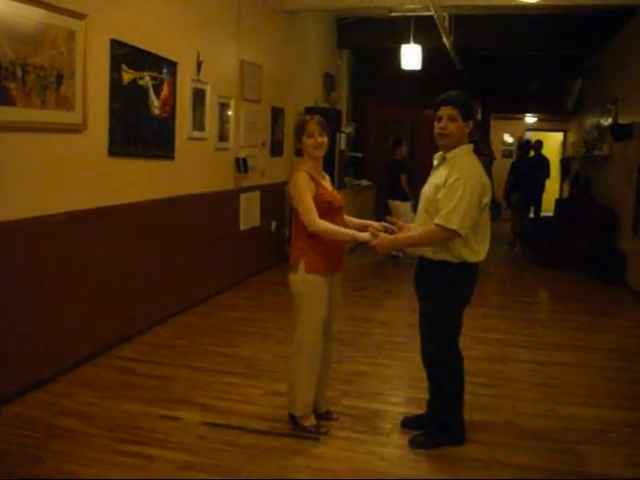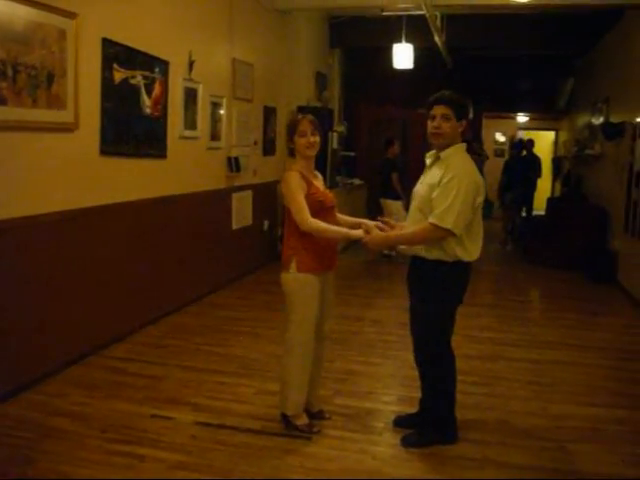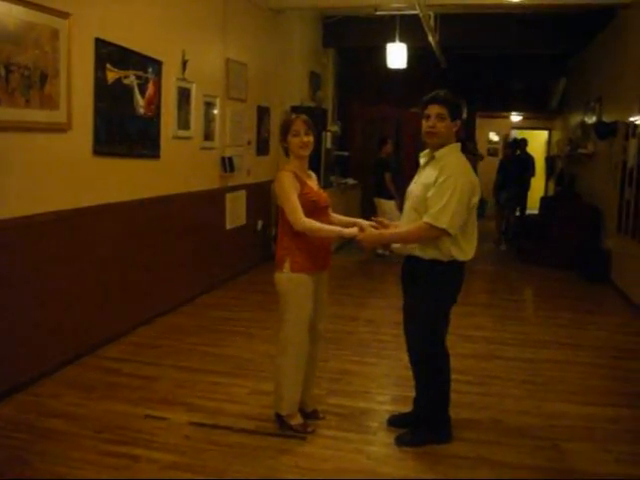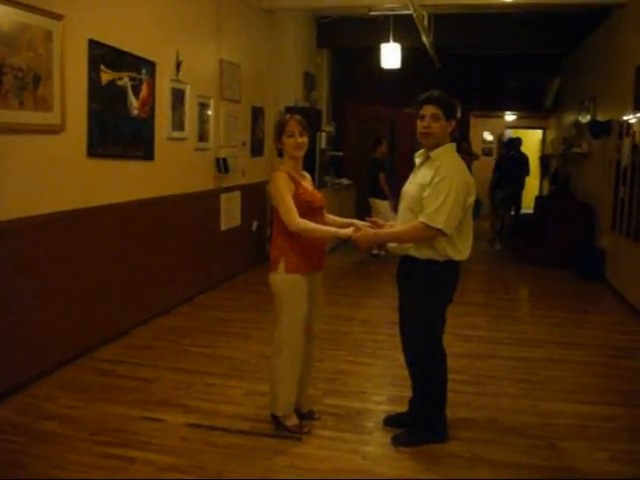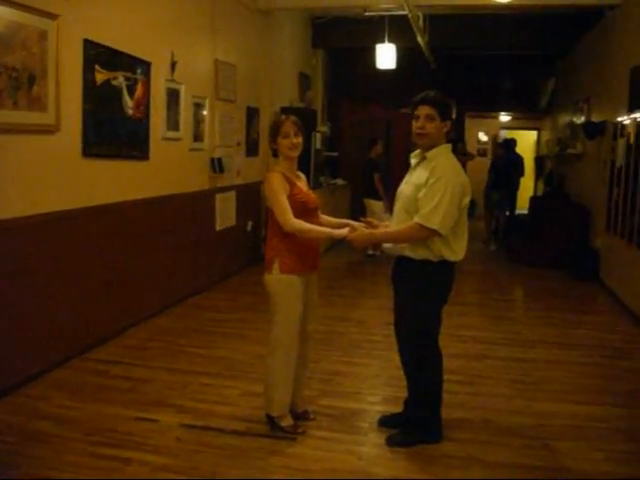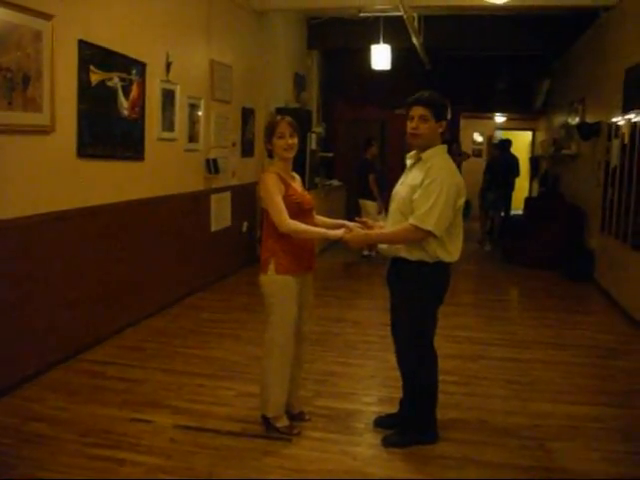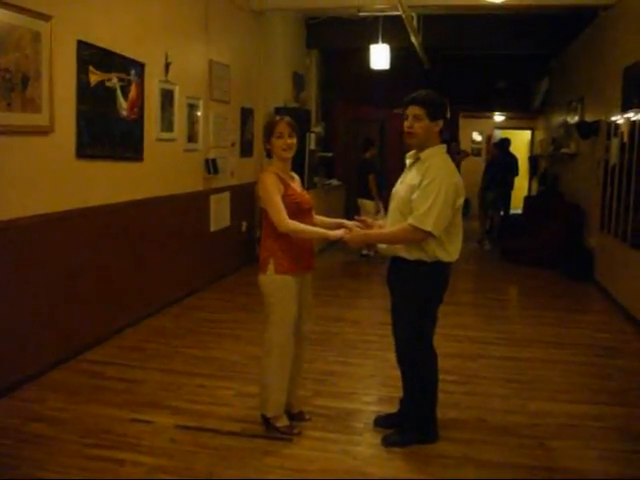
dt=0.1s
person 1, frame 1
left shoulder: (466, 172)
right shoulder: (445, 163)
left elbow: (446, 231)
left wrist: (394, 242)
right wrist: (410, 229)
left hip: (451, 271)
right hip: (435, 266)
left knee: (442, 348)
right knee: (433, 346)
left ankle: (449, 427)
right ankle: (437, 413)
person 1, frame 2
left shoulder: (461, 171)
right shoulder: (436, 162)
left elbow: (439, 229)
left wrist: (387, 240)
right wrist: (399, 228)
left hip: (443, 270)
right hip: (426, 265)
left knee: (435, 347)
right knee: (424, 345)
left ankle: (442, 425)
right ankle: (428, 412)
person 1, frame 3
left shoulder: (456, 171)
right shoulder: (430, 161)
left elbow: (434, 229)
left wrist: (382, 238)
right wrist: (393, 227)
left hip: (437, 270)
right hip: (419, 265)
left knee: (429, 347)
right knee: (418, 344)
left ankle: (436, 425)
right ankle: (423, 411)
person 1, frame 4
left shoulder: (451, 171)
right shoulder: (424, 161)
left elbow: (429, 228)
left wrist: (378, 237)
right wrist: (389, 227)
left hip: (433, 270)
right hip: (414, 265)
left knee: (426, 347)
right knee: (413, 344)
left ankle: (432, 425)
right ankle: (418, 411)
person 1, frame 5
left shoulder: (447, 172)
right shoulder: (420, 162)
left elbow: (424, 229)
left wrist: (373, 237)
right wrist: (383, 227)
left hip: (428, 271)
right hip: (409, 265)
left knee: (422, 347)
right knee: (409, 344)
left ankle: (427, 425)
right ankle: (414, 411)
person 1, frame 6
left shoulder: (441, 173)
right shoulder: (416, 163)
left elbow: (420, 230)
left wrist: (368, 238)
right wrist: (379, 227)
left hip: (424, 272)
right hip: (405, 266)
left knee: (417, 348)
right knee: (405, 345)
left ankle: (422, 426)
right ankle: (409, 412)
person 1, frame 7
left shoulder: (440, 173)
right shoulder: (415, 162)
left elbow: (419, 230)
left wrist: (368, 238)
right wrist: (379, 227)
left hip: (423, 271)
right hip: (405, 266)
left knee: (417, 347)
right knee: (406, 345)
left ankle: (422, 425)
right ankle: (409, 411)
person 2, frame 1
left shoulder: (325, 177)
right shoulder: (300, 178)
right elbow: (314, 224)
left wrist: (369, 224)
right wrist: (358, 236)
left hip: (330, 266)
right hip: (309, 267)
left knee: (325, 336)
right knee: (308, 338)
left ankle: (317, 402)
right ankle: (300, 410)
person 2, frame 2
left shoulder: (318, 176)
right shoulder: (292, 177)
left elbow: (330, 216)
right elbow: (306, 222)
left wrist: (361, 222)
right wrist: (351, 234)
left hip: (322, 265)
right hip: (301, 266)
left knee: (317, 335)
right knee: (300, 337)
left ankle: (309, 401)
right ankle: (292, 410)
person 2, frame 3
left shoulder: (312, 176)
right shoulder: (286, 177)
left elbow: (325, 216)
right elbow: (300, 222)
left wrist: (356, 221)
right wrist: (346, 232)
left hip: (316, 264)
right hip: (295, 266)
left knee: (312, 335)
right knee: (294, 337)
left ankle: (303, 401)
right ankle: (286, 409)
person 2, frame 4
left shoulder: (306, 176)
right shoulder: (280, 178)
left elbow: (319, 216)
right elbow: (294, 223)
left wrist: (351, 222)
right wrist: (340, 233)
left hip: (311, 265)
right hip: (290, 267)
left knee: (307, 336)
right knee: (290, 338)
left ankle: (299, 401)
right ankle: (282, 410)
person 2, frame 5
left shoulder: (301, 177)
right shoulder: (275, 178)
left elbow: (313, 217)
right elbow: (289, 223)
left wrist: (346, 222)
right wrist: (336, 234)
left hip: (306, 265)
right hip: (285, 267)
left knee: (302, 336)
right knee: (285, 338)
left ankle: (294, 402)
right ankle: (277, 411)
person 2, frame 6
left shoulder: (296, 178)
right shoulder: (270, 179)
left elbow: (308, 218)
right elbow: (284, 224)
left wrist: (341, 223)
right wrist: (331, 234)
left hip: (301, 266)
right hip: (280, 268)
left knee: (297, 337)
right knee: (280, 339)
left ankle: (289, 403)
right ankle: (272, 412)
person 2, frame 7
left shoulder: (295, 177)
right shoulder: (268, 179)
left elbow: (307, 218)
right elbow: (283, 224)
left wrist: (340, 222)
right wrist: (330, 235)
left hip: (300, 266)
right hip: (279, 267)
left knee: (297, 336)
right knee: (280, 339)
left ankle: (289, 402)
right ankle: (272, 412)
